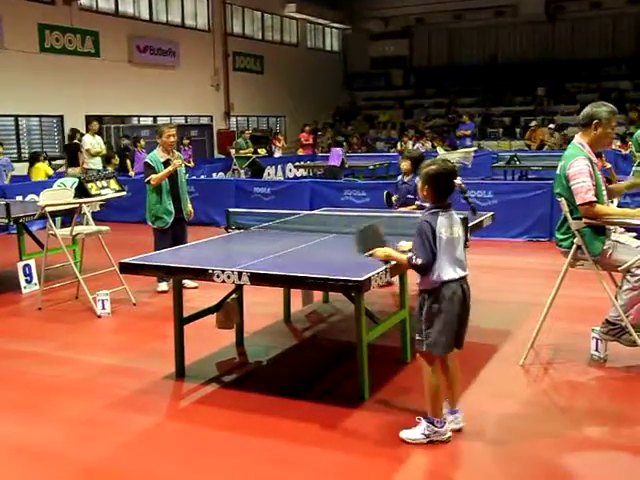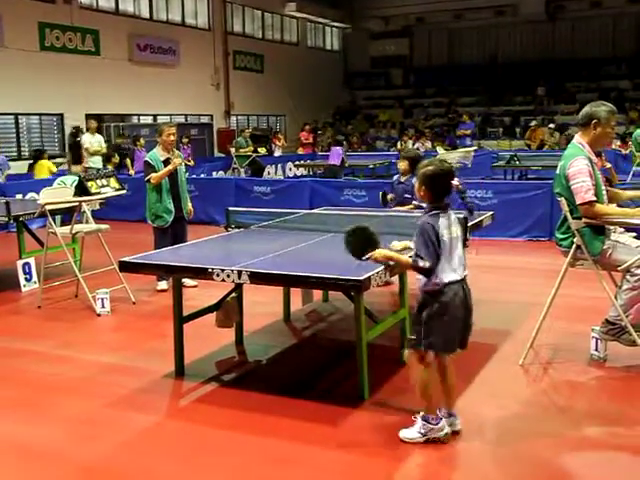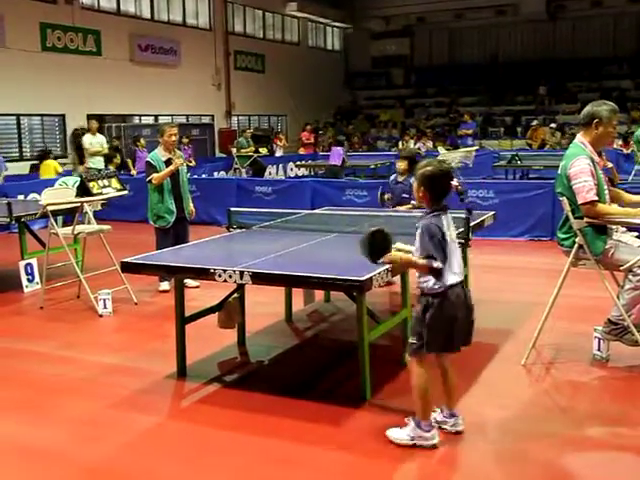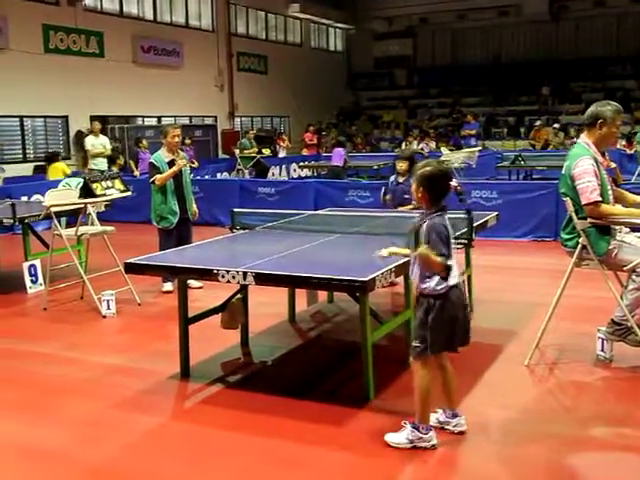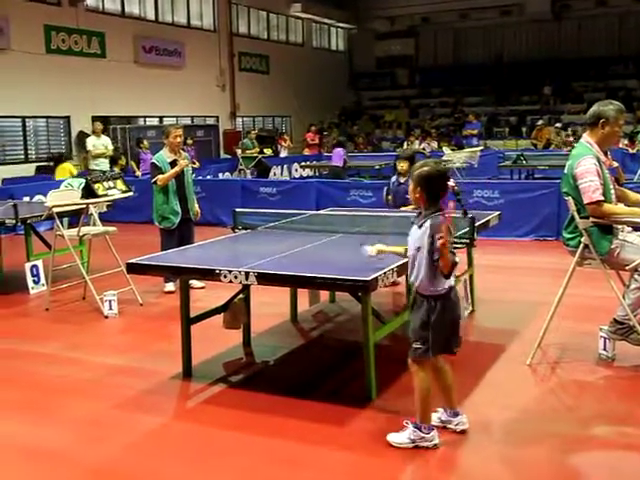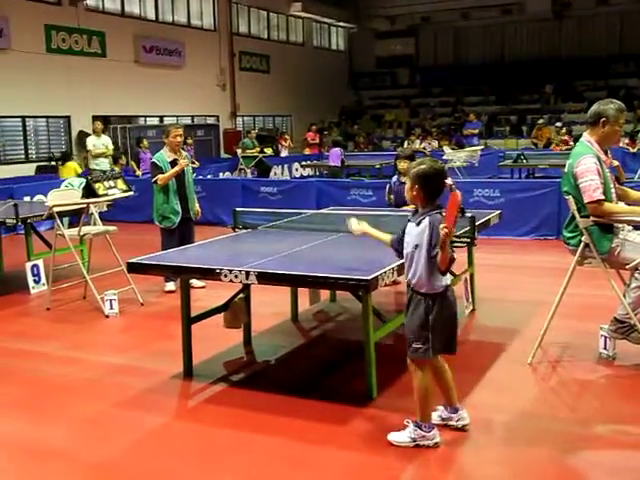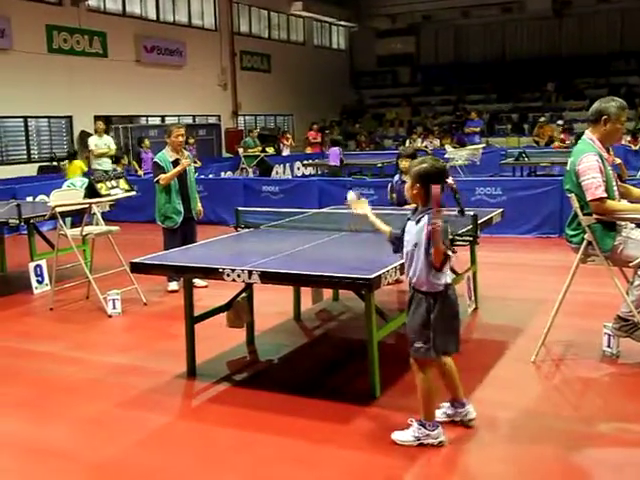
dt=0.1s
person 1, frame 1
left shoulder: (427, 222)
right shoulder: (454, 217)
left elbow: (421, 264)
left wrist: (391, 254)
right wrist: (414, 247)
left hip: (438, 294)
right hip: (458, 288)
left knee: (427, 358)
right knee: (444, 354)
left ankle: (436, 423)
right ankle: (452, 412)
person 1, frame 2
left shoulder: (428, 223)
right shoulder: (451, 217)
left elbow: (426, 267)
left wrist: (391, 256)
right wrist: (411, 245)
left hip: (438, 296)
right hip: (458, 290)
left knee: (415, 356)
right knee: (440, 355)
left ankle: (432, 422)
right ankle: (449, 416)
person 1, frame 3
left shoulder: (429, 225)
right shoulder: (442, 218)
left elbow: (434, 268)
left wrist: (404, 259)
right wrist: (407, 249)
left hip: (437, 299)
right hip: (454, 294)
left knee: (416, 358)
right knee: (440, 356)
left ankle: (423, 428)
right ankle: (450, 416)
person 1, frame 4
left shoulder: (434, 225)
right shoulder: (434, 219)
left elbow: (444, 269)
left wrist: (427, 256)
right wrist: (400, 251)
left hip: (437, 299)
right hip: (448, 296)
left knee: (420, 362)
right knee: (439, 357)
left ankle: (420, 431)
right ankle: (452, 416)
person 1, frame 5
left shoulder: (438, 224)
right shoulder: (423, 221)
left elbow: (445, 270)
right elbow: (416, 252)
left wrist: (445, 250)
right wrist: (385, 249)
left hip: (434, 300)
right hip: (426, 297)
left knee: (419, 362)
right knee: (435, 359)
left ankle: (423, 430)
right ankle: (453, 415)
person 1, frame 6
left shoulder: (434, 222)
right shoulder: (417, 219)
left elbow: (443, 267)
right elbow: (400, 244)
left wrist: (445, 245)
right wrist: (367, 230)
left hip: (430, 299)
right hip: (422, 296)
left knee: (418, 362)
right knee: (432, 357)
left ankle: (424, 430)
right ankle: (454, 412)
person 1, frame 7
left shoulder: (431, 221)
right shoulder: (417, 217)
left elbow: (439, 262)
right elbow: (398, 240)
left wrist: (437, 242)
right wrist: (369, 215)
left hip: (431, 297)
right hip: (429, 294)
left knee: (421, 360)
right knee: (438, 354)
left ankle: (428, 428)
right ankle: (460, 407)
person 2, frame 1
left shoulder: (585, 155)
right shoulder: (579, 160)
left elbow: (603, 193)
right elbow: (588, 208)
left hip: (593, 233)
right hip: (583, 239)
right ankle: (614, 325)
person 2, frame 2
left shoulder: (585, 155)
right shoulder: (578, 160)
left elbow: (604, 195)
right elbow: (588, 208)
left hip: (593, 233)
right hip: (583, 239)
right ankle: (614, 325)
person 2, frame 3
left shoulder: (588, 154)
right shoulder: (580, 160)
left elbow: (608, 194)
right elbow: (590, 208)
left hip: (596, 233)
right hip: (586, 239)
right ankle: (616, 325)
person 2, frame 4
left shoulder: (592, 155)
right shoulder: (584, 160)
left elbow: (612, 194)
right elbow: (593, 208)
left hip: (599, 234)
right hip: (589, 239)
right ankle: (620, 325)
person 2, frame 5
left shoulder: (594, 154)
right shoulder: (586, 159)
left elbow: (614, 192)
right elbow: (595, 207)
left hip: (602, 232)
right hip: (591, 238)
person 2, frame 6
left shoulder: (595, 153)
right shoulder: (587, 158)
left elbow: (614, 191)
right elbow: (596, 206)
left hip: (602, 231)
right hip: (591, 237)
person 2, frame 7
left shoulder: (596, 151)
right shoulder: (589, 156)
left elbow: (617, 189)
right elbow: (598, 204)
left hip: (605, 229)
right hip: (594, 235)
person 3, frame 1
left shoulder: (178, 156)
right shoulder: (151, 159)
right elbow: (153, 181)
left wrist: (188, 203)
right wrist: (170, 168)
left hip: (179, 209)
right hip: (162, 209)
left knee: (181, 245)
right knee: (163, 247)
right ankle: (162, 280)
person 3, frame 2
left shoulder: (178, 155)
right shoulder: (151, 158)
right elbow: (153, 180)
left wrist: (188, 202)
right wrist: (170, 167)
left hip: (179, 207)
right hip: (162, 208)
left knee: (181, 243)
right knee: (163, 245)
right ankle: (162, 279)
person 3, frame 3
left shoulder: (180, 155)
right shoulder: (153, 158)
right elbow: (155, 180)
left wrist: (189, 203)
right wrist: (172, 167)
left hip: (181, 208)
right hip: (164, 208)
left knee: (182, 244)
right knee: (164, 246)
right ankle: (164, 279)
person 3, frame 4
left shoulder: (183, 157)
right shoulder: (156, 159)
right elbow: (158, 181)
left wrist: (193, 203)
right wrist: (175, 168)
left hip: (184, 209)
right hip: (167, 209)
left knee: (186, 245)
right knee: (168, 247)
right ankle: (167, 280)
person 3, frame 5
left shoulder: (185, 157)
right shoulder: (158, 159)
right elbow: (160, 181)
left wrist: (195, 203)
right wrist: (177, 169)
left hip: (186, 209)
right hip: (169, 210)
left knee: (188, 245)
right knee: (169, 247)
right ankle: (169, 280)
person 3, frame 6
left shoulder: (185, 156)
right shoulder: (158, 159)
right elbow: (160, 181)
left wrist: (195, 203)
right wrist: (177, 168)
left hip: (186, 209)
right hip: (169, 209)
left knee: (188, 244)
right knee: (170, 247)
right ankle: (170, 280)
person 3, frame 7
left shoulder: (188, 156)
right shoulder: (160, 159)
right elbow: (162, 181)
left wrist: (197, 202)
right wrist: (179, 168)
left hip: (189, 208)
right hip: (172, 209)
left knee: (190, 244)
right knee: (173, 246)
right ankle: (173, 279)
